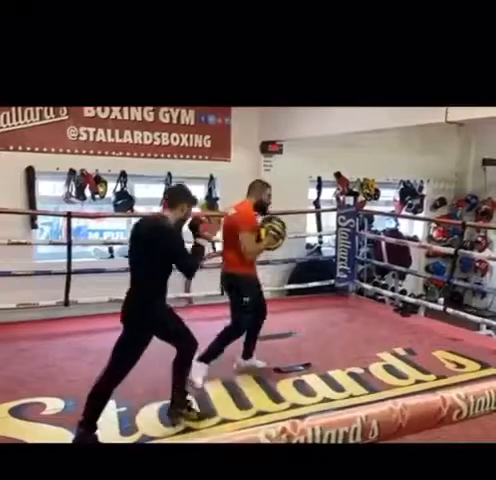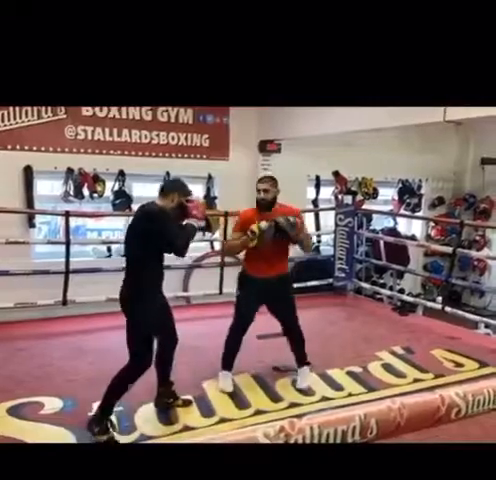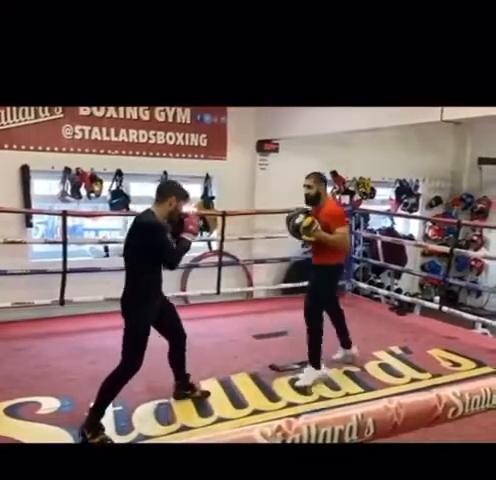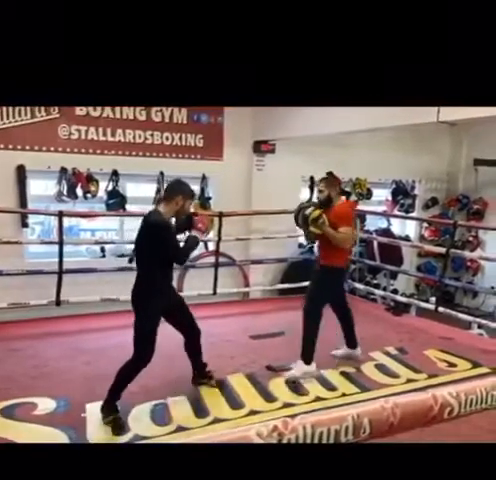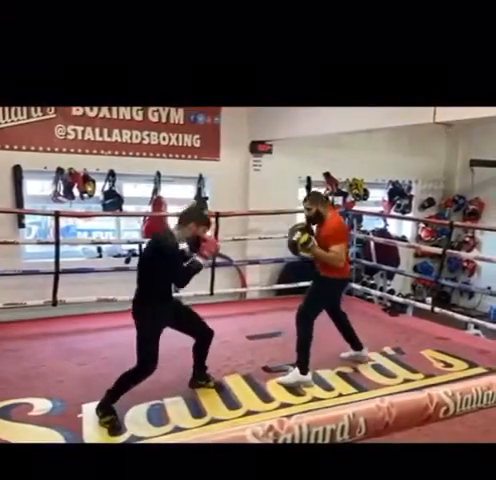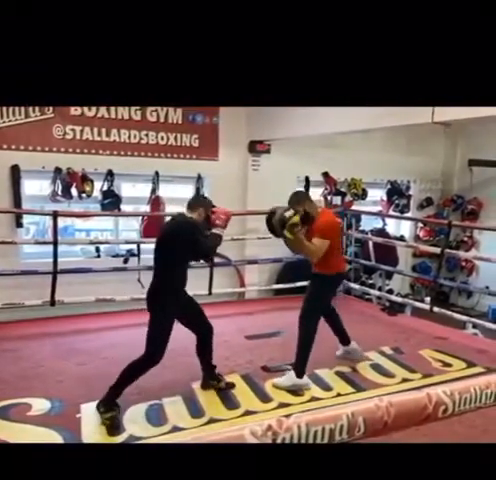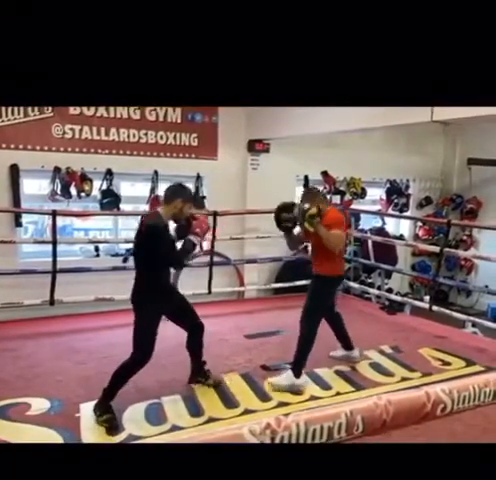
dt=0.7s
person 1, frame 1
left shoulder: (146, 224)
right shoulder: (166, 230)
right elbow: (189, 269)
left wrist: (191, 231)
right wrist: (202, 239)
left hip: (153, 305)
right hip: (141, 310)
left knee: (188, 344)
right knee: (115, 372)
left ankle: (178, 403)
right ankle: (85, 432)
person 1, frame 2
left shoulder: (154, 214)
right shoulder: (154, 213)
left elbow: (170, 241)
right elbow: (179, 247)
left wrist: (185, 219)
right wrist: (193, 219)
left hip: (151, 292)
right hip: (138, 296)
left knee: (169, 340)
right knee: (140, 361)
left ankle: (165, 394)
right ankle: (100, 419)
person 1, frame 3
left shoulder: (154, 222)
right shoulder: (148, 225)
left elbow: (164, 248)
right elbow: (171, 261)
left wrist: (179, 230)
right wrist: (188, 234)
left hip: (153, 295)
right hip: (138, 301)
left knee: (178, 338)
right knee: (131, 363)
left ankle: (183, 386)
right ankle: (92, 424)
person 1, frame 4
left shoulder: (160, 220)
right shoulder: (157, 224)
left elbow: (175, 232)
right elbow: (179, 256)
left wrist: (191, 223)
right wrist: (198, 233)
left hip: (164, 291)
right hip: (147, 295)
left knee: (192, 331)
right knee: (143, 355)
left ankle: (200, 374)
right ankle: (110, 405)
person 1, frame 5
left shoulder: (170, 240)
right shoulder: (164, 243)
left elbow: (180, 263)
right elbow: (180, 280)
left wrist: (196, 253)
right wrist: (202, 256)
left hip: (165, 303)
right hip: (148, 309)
left knee: (205, 333)
right knee: (147, 365)
left ankle: (199, 376)
right ankle: (105, 406)
person 1, frame 6
left shoulder: (180, 224)
right shoulder: (186, 225)
left elbow: (196, 251)
right elbow: (206, 253)
left wrist: (210, 230)
right wrist: (218, 228)
left hip: (176, 293)
right hip: (163, 296)
left knee: (205, 330)
right knee: (154, 354)
left ankle: (210, 377)
right ankle: (108, 401)
person 1, frame 7
left shoulder: (159, 222)
right shoulder: (153, 226)
left elbow: (170, 250)
right elbow: (176, 261)
left wrist: (186, 230)
right wrist: (195, 236)
left hip: (164, 290)
right hip: (147, 296)
left knee: (196, 327)
right knee: (142, 354)
left ankle: (198, 372)
right ankle: (103, 403)
person 2, frame 1
left shoulder: (238, 211)
right shoulder: (247, 215)
right elbow: (249, 253)
left wrist: (263, 239)
right wrist: (268, 240)
left hip: (243, 274)
right hip: (238, 275)
left knee: (259, 313)
right knee: (240, 325)
left ankle: (246, 358)
right ankle: (200, 363)
person 2, frame 2
left shoulder: (291, 214)
right shoulder: (247, 216)
left elbow: (308, 245)
right elbow: (230, 248)
left wrist: (297, 232)
right wrist: (247, 241)
left hip: (279, 279)
right hip: (251, 278)
left knee: (290, 324)
right knee: (239, 326)
left ankle: (303, 367)
right ankle: (225, 372)
person 2, frame 3
left shoulder: (333, 209)
right shoulder: (316, 208)
left elbow: (344, 242)
left wrist: (318, 233)
right wrist: (306, 232)
left hip: (329, 267)
right hip: (320, 265)
left knee: (312, 312)
right knee: (331, 307)
left ankle: (315, 367)
right ankle: (347, 348)
person 2, frame 4
left shoulder: (344, 210)
right shoulder: (329, 210)
left elbow: (347, 242)
left wrist: (324, 227)
right wrist: (315, 227)
left hip: (332, 268)
right hip: (330, 267)
left knee: (311, 310)
right knee: (340, 306)
left ankle: (306, 363)
right ankle: (352, 348)
person 2, frame 5
left shoulder: (334, 226)
right shoulder: (324, 221)
left elbow: (338, 260)
left wrist: (313, 250)
right wrist: (309, 248)
left hip: (332, 279)
right hip: (330, 277)
left knee: (304, 317)
right knee: (335, 312)
left ankle: (302, 372)
right ankle: (358, 350)
person 2, frame 6
left shoulder: (325, 222)
right shoulder: (311, 218)
left elbow: (313, 255)
right elbow: (296, 248)
left wrist: (296, 233)
right wrist: (286, 232)
left hip: (328, 275)
right hip: (327, 273)
left knee: (307, 319)
right knee: (324, 308)
left ankle: (298, 376)
right ankle: (349, 346)
person 2, frame 7
left shoulder: (335, 218)
right shoulder: (310, 220)
left elbow: (337, 246)
right elbow: (294, 245)
left wrist: (318, 226)
right wrist: (288, 229)
left hip: (328, 276)
right hip: (323, 274)
left knee: (309, 320)
right knee: (328, 312)
left ankle: (295, 377)
right ankle: (349, 350)
